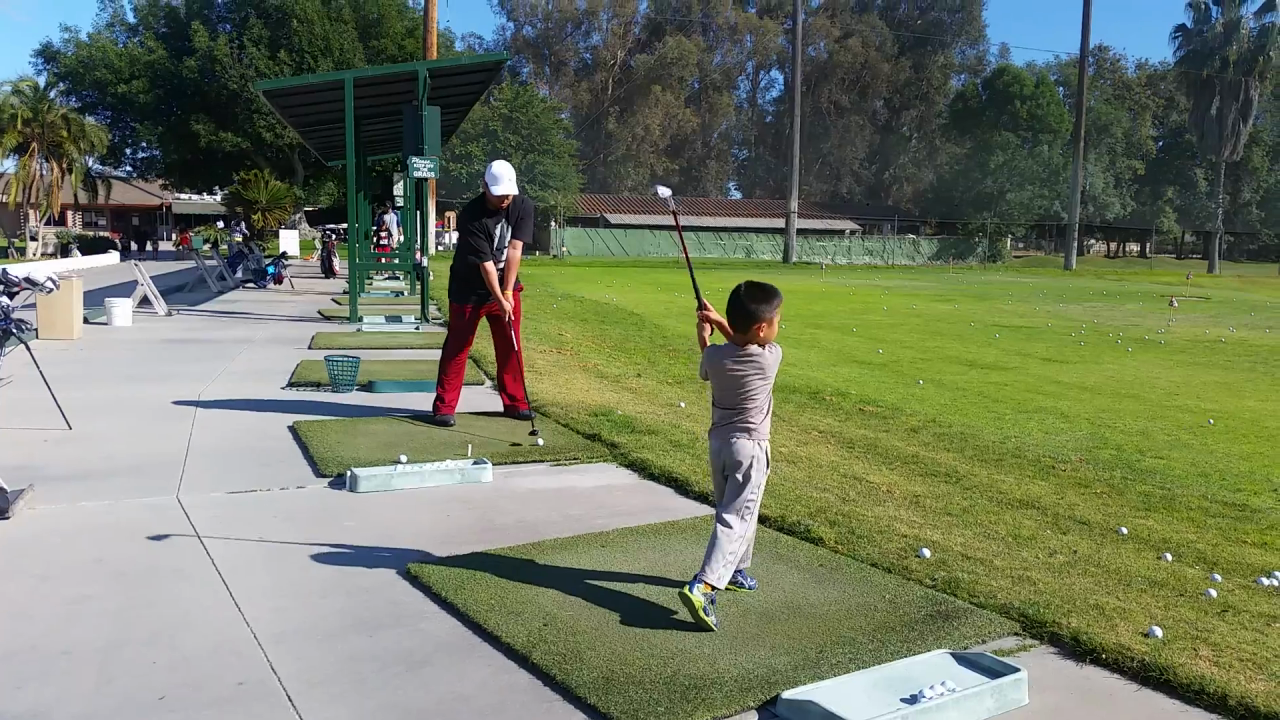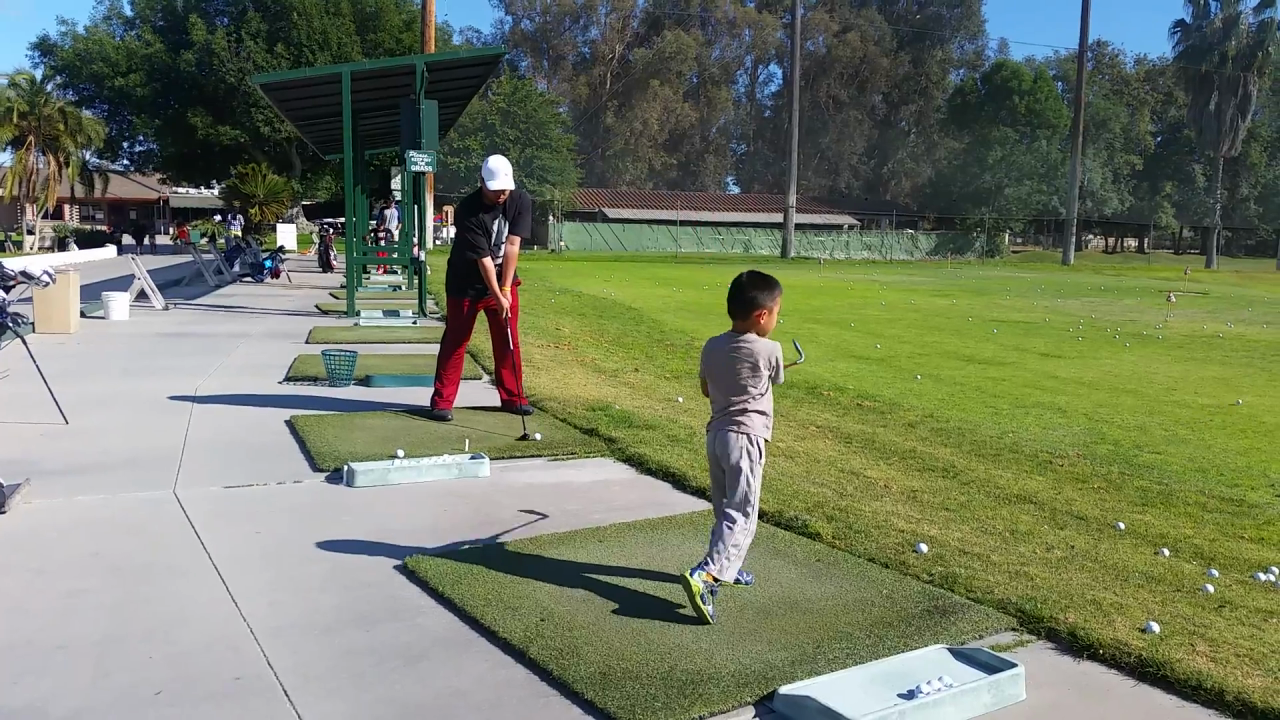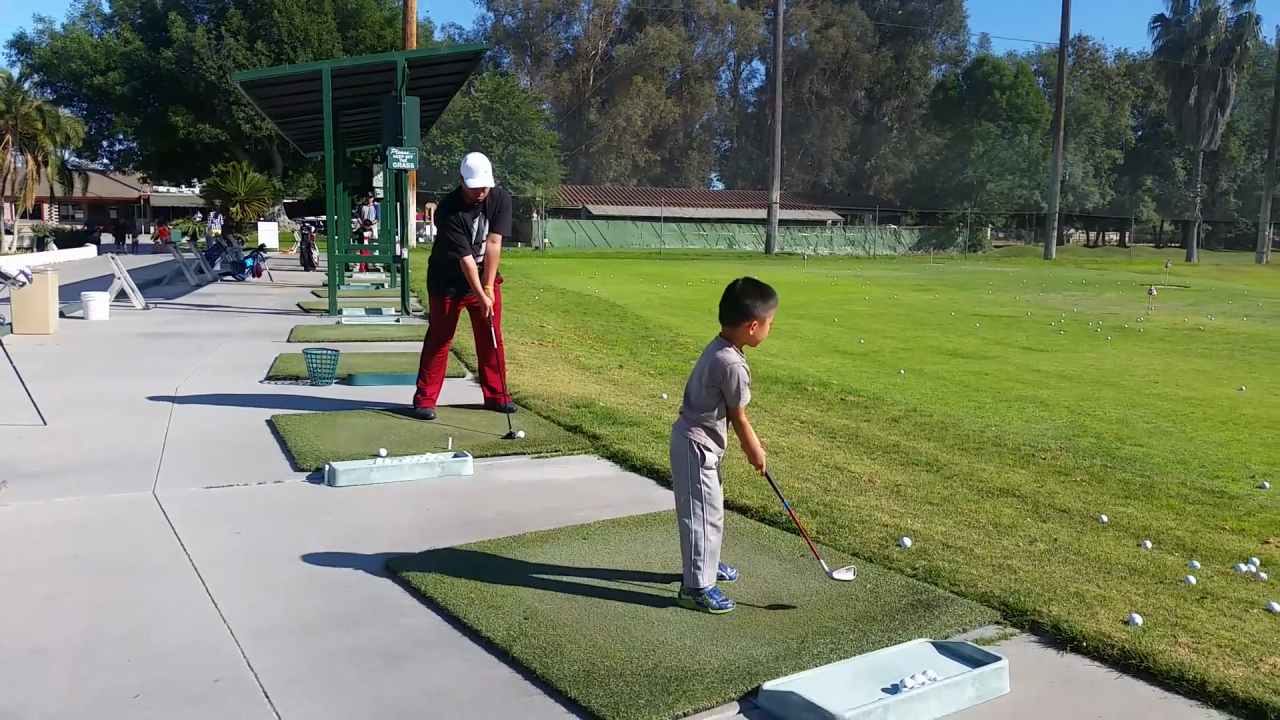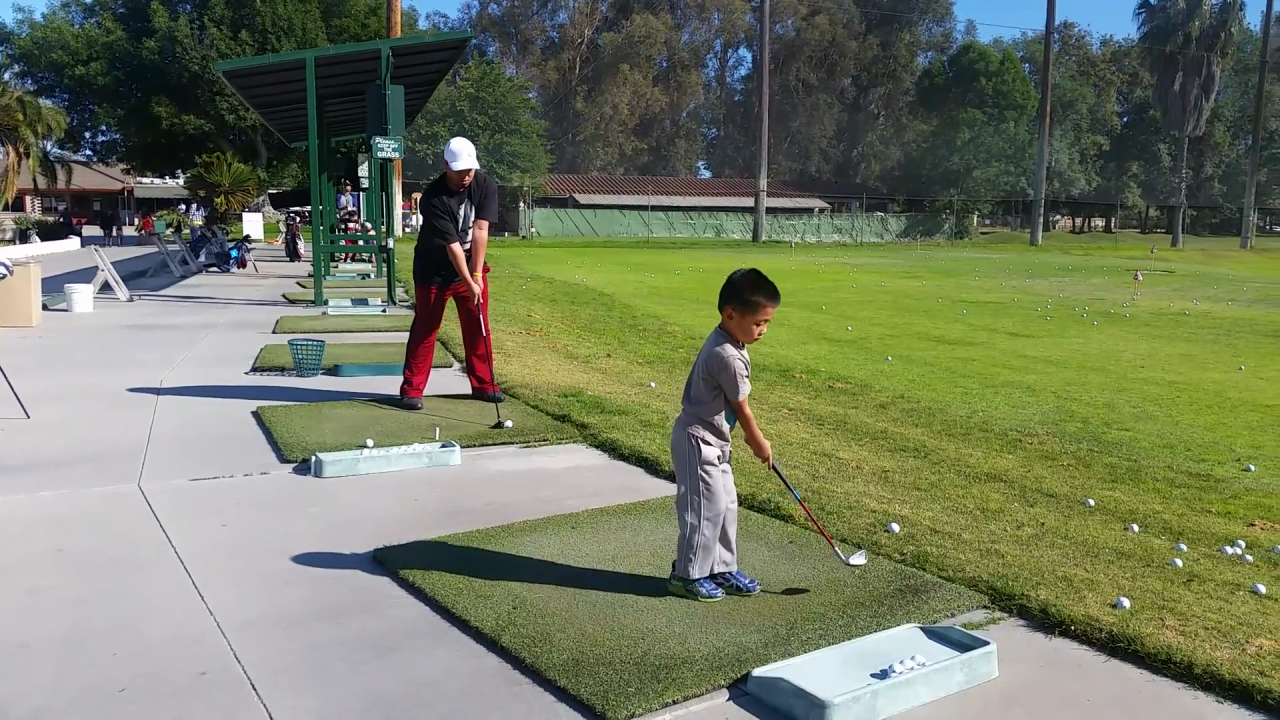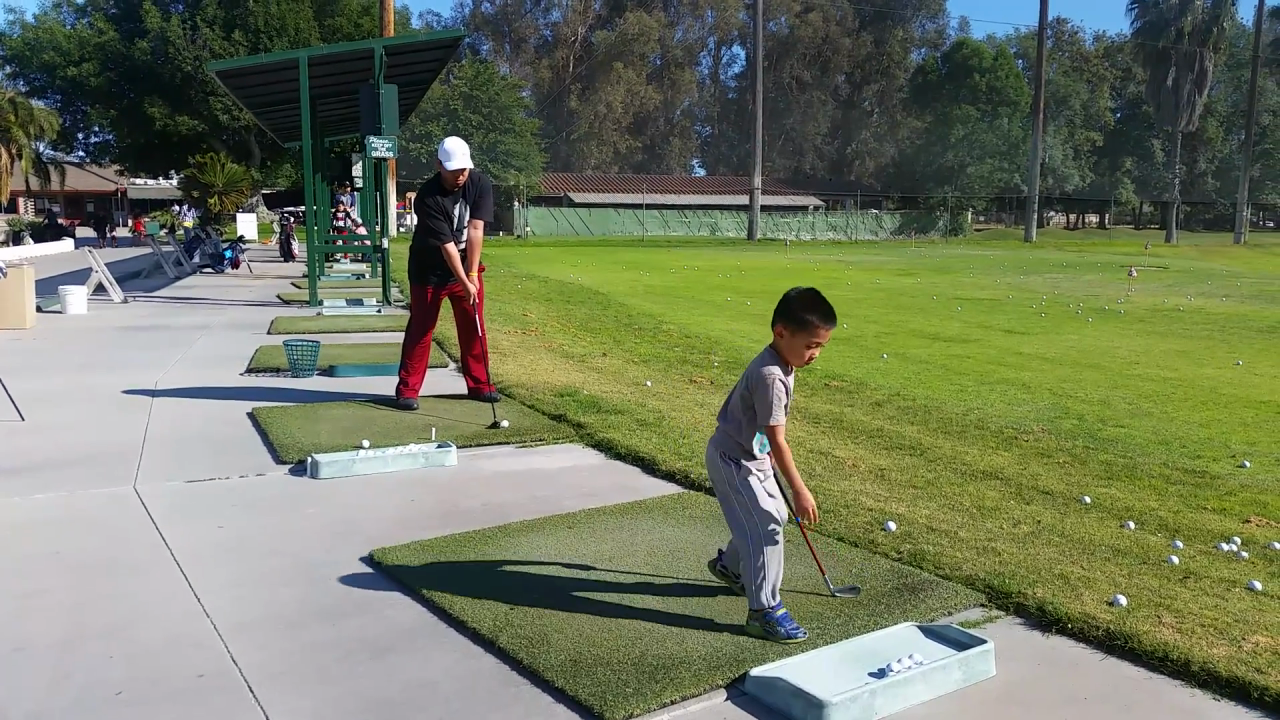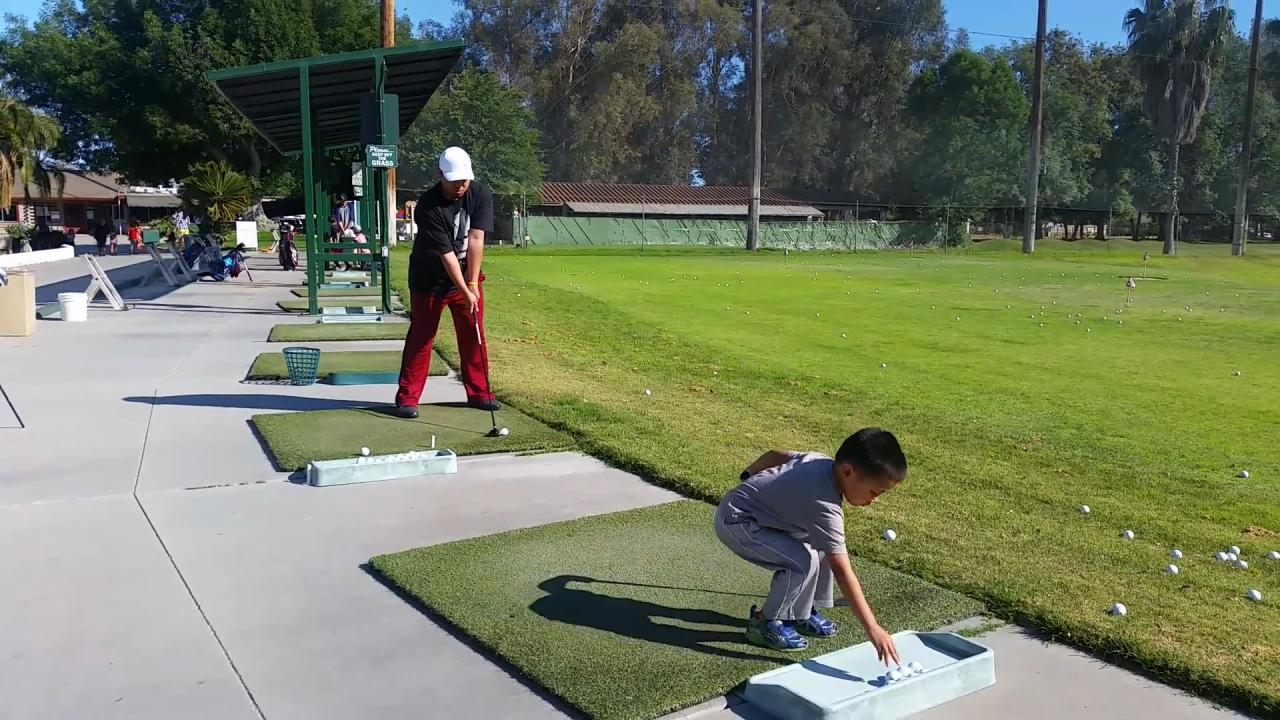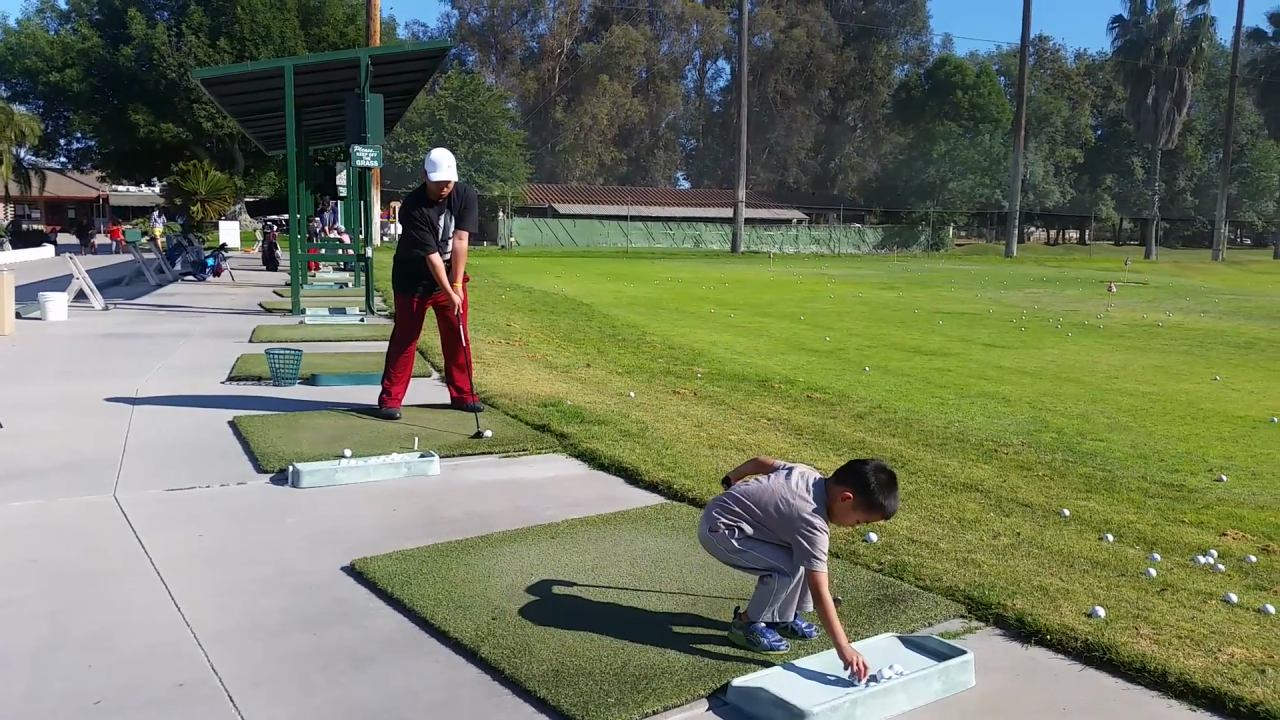
dt=0.5s
person 1, frame 1
left shoulder: (714, 357)
right shoulder: (772, 356)
left wrist: (704, 335)
right wrist: (719, 320)
left hip: (719, 443)
right hip: (750, 448)
left knee: (730, 512)
right knee: (736, 518)
left ankle: (730, 570)
right ankle: (703, 585)
person 1, frame 2
left shoulder: (712, 347)
right shoulder: (771, 351)
left hip: (717, 434)
right hip: (744, 440)
left knee: (727, 509)
right knee: (741, 514)
left ankle: (726, 566)
right ankle: (706, 574)
person 1, frame 3
left shoulder: (717, 349)
right shoulder: (734, 366)
right elbow: (737, 417)
left wrist: (754, 440)
right wrist: (752, 452)
left hip: (691, 439)
right hip: (697, 446)
left knee: (709, 510)
right knee: (704, 515)
left ankle: (704, 564)
right ankle: (696, 586)
person 1, frame 4
left shoulder: (723, 342)
right shoulder: (729, 357)
right elbow: (741, 408)
left wrist: (751, 435)
right wrist: (759, 442)
left hip: (711, 438)
right hip: (698, 440)
left knee: (723, 507)
right knee: (705, 511)
left ankle: (721, 569)
right ankle: (686, 574)
person 1, frame 5
left shoulder: (782, 364)
right shoulder: (770, 375)
right elbow: (776, 438)
left wrist: (773, 458)
right wrist: (799, 490)
left hip: (753, 455)
right hip: (733, 459)
left knee: (777, 515)
right knee: (764, 530)
left ankle: (728, 564)
right ankle: (764, 612)
person 1, frame 6
left shoulder: (820, 461)
right shoulder: (825, 506)
left elbow: (775, 455)
right elbow: (843, 573)
left wrist: (751, 483)
right wrist: (872, 628)
left hip: (749, 508)
right hip: (735, 522)
left knee: (820, 548)
right knee: (803, 562)
left ankle: (800, 611)
right ankle: (764, 621)
person 1, frame 7
left shoulder: (810, 474)
right shoulder: (812, 522)
left elbow: (760, 462)
right elbow: (820, 592)
left wrist: (730, 481)
right wrist: (844, 647)
left hip: (726, 512)
right hip: (720, 530)
left knee: (802, 558)
right knee: (788, 570)
left ankle: (784, 615)
right ankle: (748, 624)
person 2, frame 1
left shoulder: (523, 206)
right shoulder: (471, 216)
left elbow: (514, 250)
right elbow: (485, 263)
left wrist: (508, 292)
right wrist: (499, 299)
left hip: (507, 287)
right hip: (469, 290)
left knee: (510, 345)
right knee: (457, 346)
left ankle: (514, 402)
right ankle: (444, 406)
person 2, frame 2
left shoulder: (521, 201)
right shoulder: (468, 211)
left elbow: (512, 245)
right elbow: (483, 258)
left wrist: (506, 289)
right wrist: (497, 296)
left hip: (504, 281)
right hip: (466, 284)
left knee: (508, 340)
right knee: (456, 340)
left ankle: (512, 397)
right ankle: (442, 400)
person 2, frame 3
left shoulder: (501, 199)
right shoulder: (448, 210)
left elbow: (493, 244)
right elbow: (464, 257)
left wrist: (489, 287)
right wrist: (480, 295)
left hip: (486, 278)
right hip: (448, 282)
left knee: (491, 337)
right knee: (439, 339)
left ankle: (495, 394)
right ankle: (425, 398)
person 2, frame 4
left shoulder: (486, 185)
right shoulder: (433, 197)
left elbow: (480, 230)
right elbow: (451, 244)
left wrist: (477, 275)
right wrist: (468, 282)
left hip: (471, 267)
right hip: (434, 271)
left knee: (477, 326)
right knee: (425, 328)
left ankle: (483, 384)
right ankle: (411, 389)
person 2, frame 5
left shoulder: (481, 184)
right shoulder: (427, 197)
left elbow: (475, 230)
right elbow: (446, 244)
left wrist: (473, 274)
right wrist: (464, 282)
left hip: (468, 266)
right hip: (429, 270)
left knee: (473, 326)
right knee: (421, 328)
left ankle: (479, 384)
right ankle: (407, 389)
person 2, frame 6
left shoulder: (481, 195)
right shoulder: (428, 207)
left elbow: (476, 240)
right elbow: (446, 254)
left wrist: (473, 284)
right wrist: (464, 291)
left hip: (467, 275)
right hip: (429, 279)
left knee: (474, 334)
right knee: (421, 337)
left ankle: (478, 392)
right ankle: (407, 397)
person 2, frame 7
left shoulder: (466, 195)
right shoulder: (413, 207)
left elbow: (460, 241)
right elbow: (430, 255)
left wrist: (457, 284)
right wrist: (448, 292)
left hip: (451, 276)
right hip: (413, 280)
left knee: (457, 335)
right knee: (405, 338)
left ankle: (462, 393)
right ankle: (390, 398)
